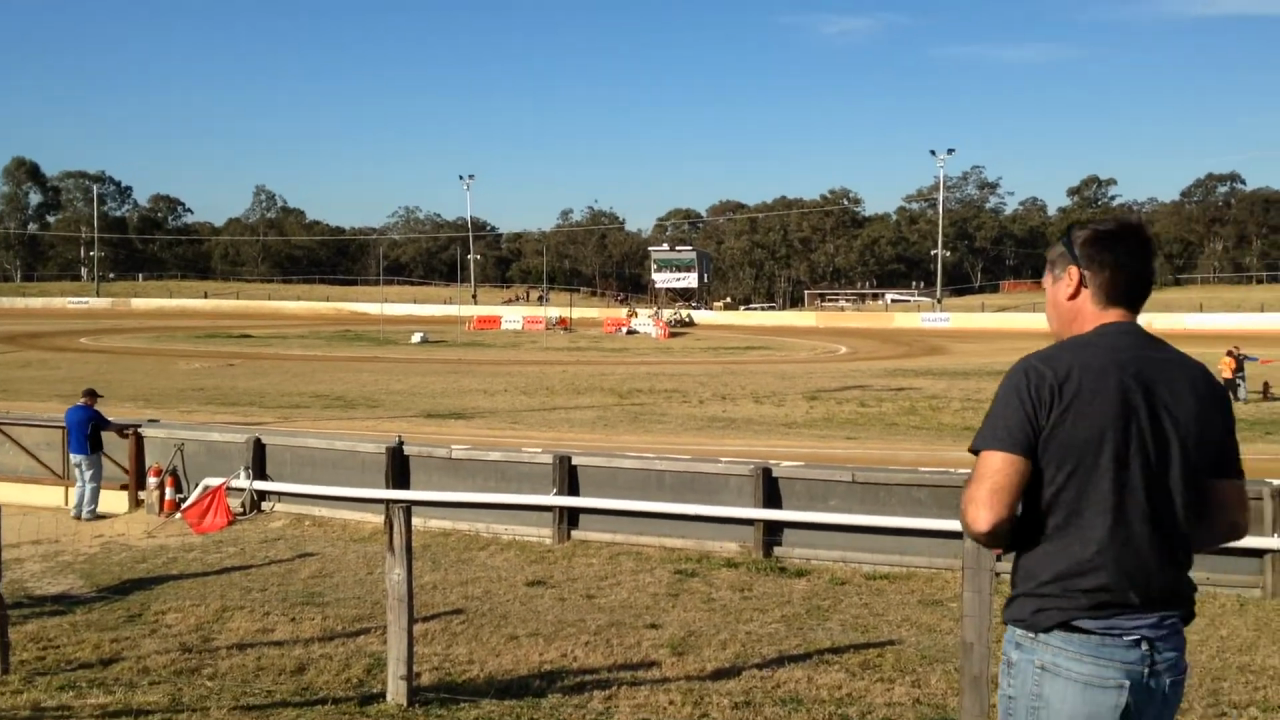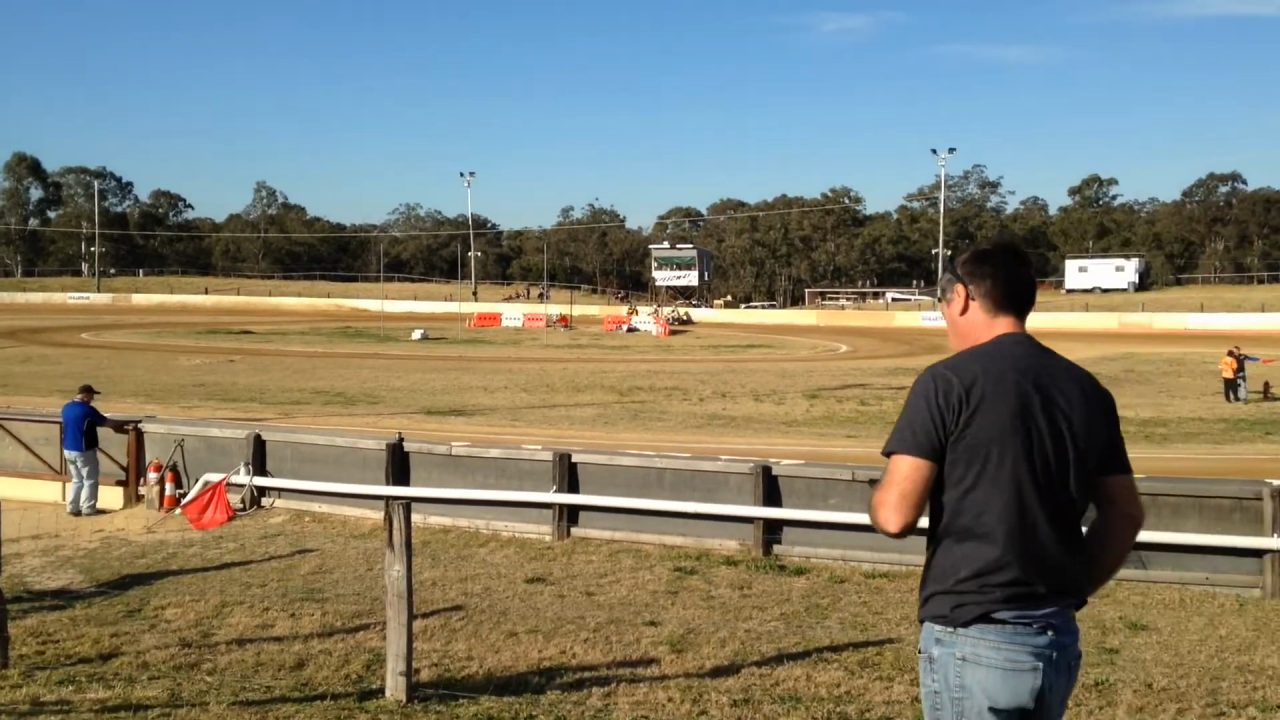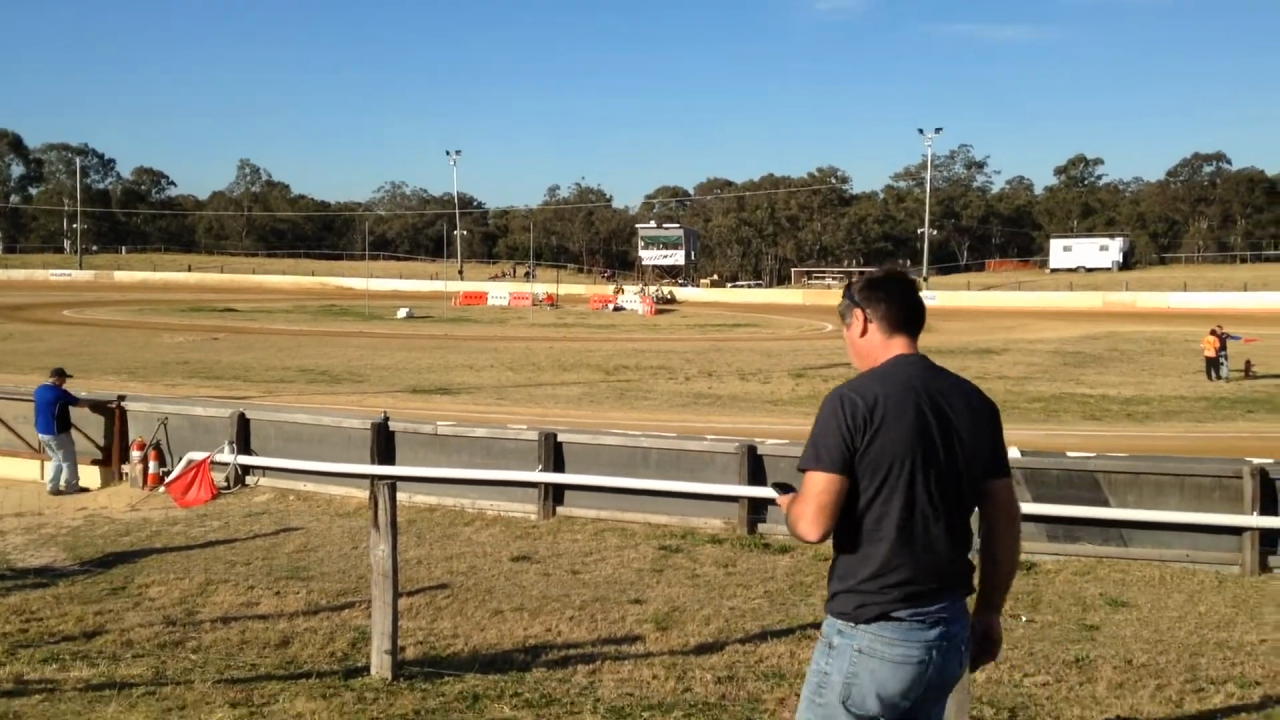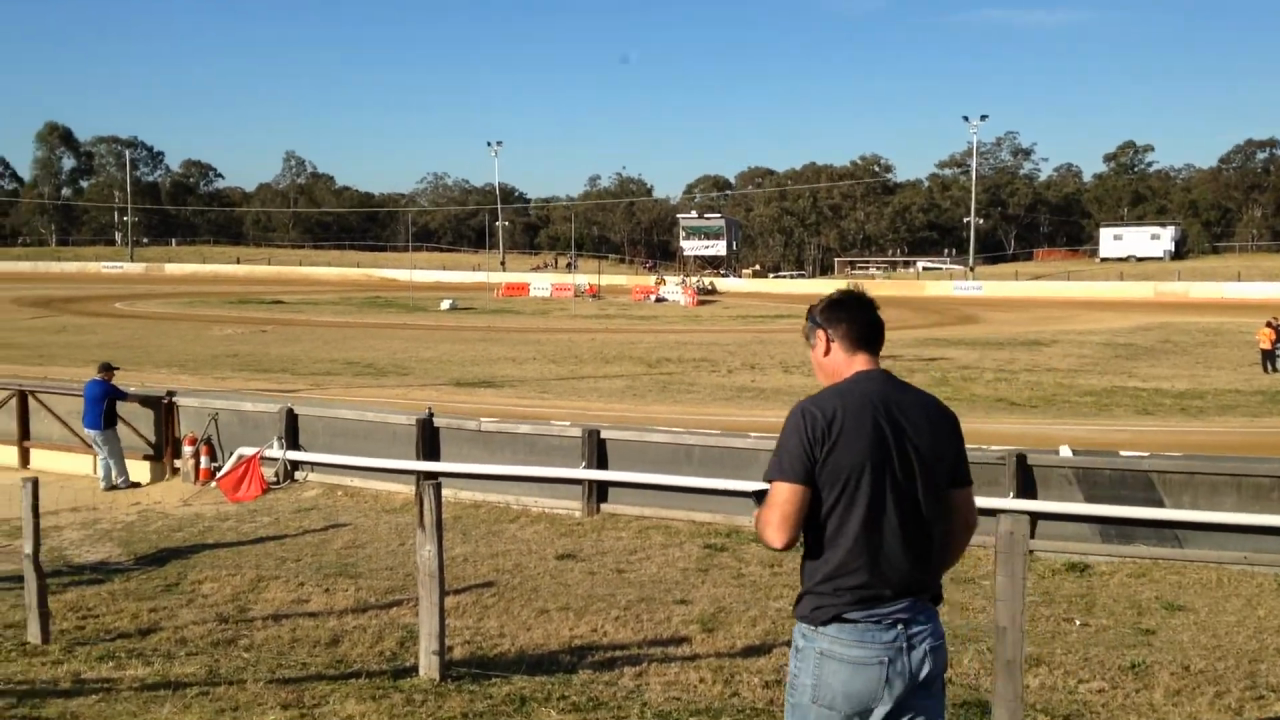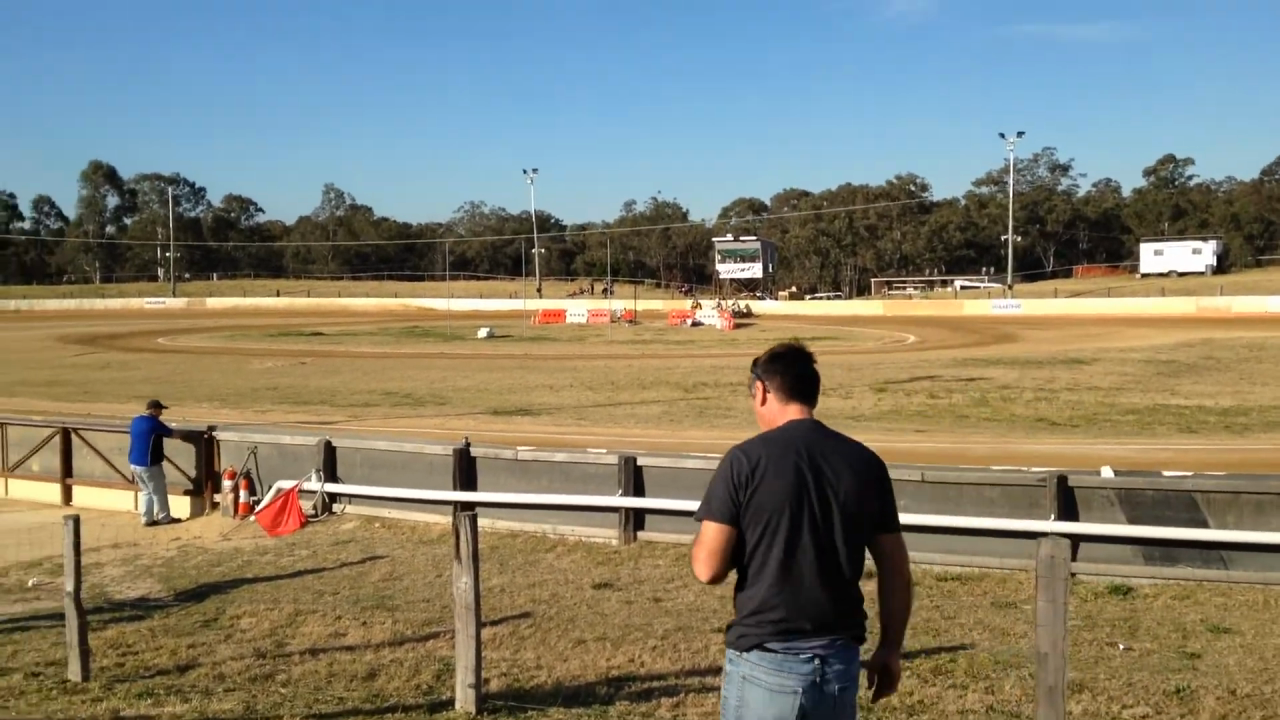
dt=0.3s
person 1, frame 1
left shoulder: (1041, 374)
right shoulder: (1199, 384)
left elbow: (985, 514)
right elbow: (1230, 520)
left hip: (1059, 650)
right hip: (1160, 651)
person 1, frame 2
left shoulder: (948, 381)
right shoulder: (1087, 389)
left elbow: (895, 514)
right elbow: (1124, 518)
left wrist: (880, 497)
left hip: (973, 639)
right hip: (1057, 638)
person 1, frame 3
left shoulder: (854, 400)
right shoulder: (975, 403)
left elbow: (813, 523)
right elbow: (1004, 519)
left wrist: (791, 504)
right wrist: (988, 613)
left hip: (870, 632)
right hip: (948, 629)
person 1, frame 4
left shoulder: (815, 415)
right shoulder: (937, 415)
left elbow: (780, 532)
right elbow: (961, 523)
left wrist: (764, 512)
left hip: (838, 635)
right hip: (918, 633)
person 1, frame 5
left shoulder: (745, 460)
right shoulder: (865, 463)
left elbow: (708, 567)
right elbow: (895, 570)
right wrist: (889, 649)
left hip: (764, 662)
right hip: (838, 662)
